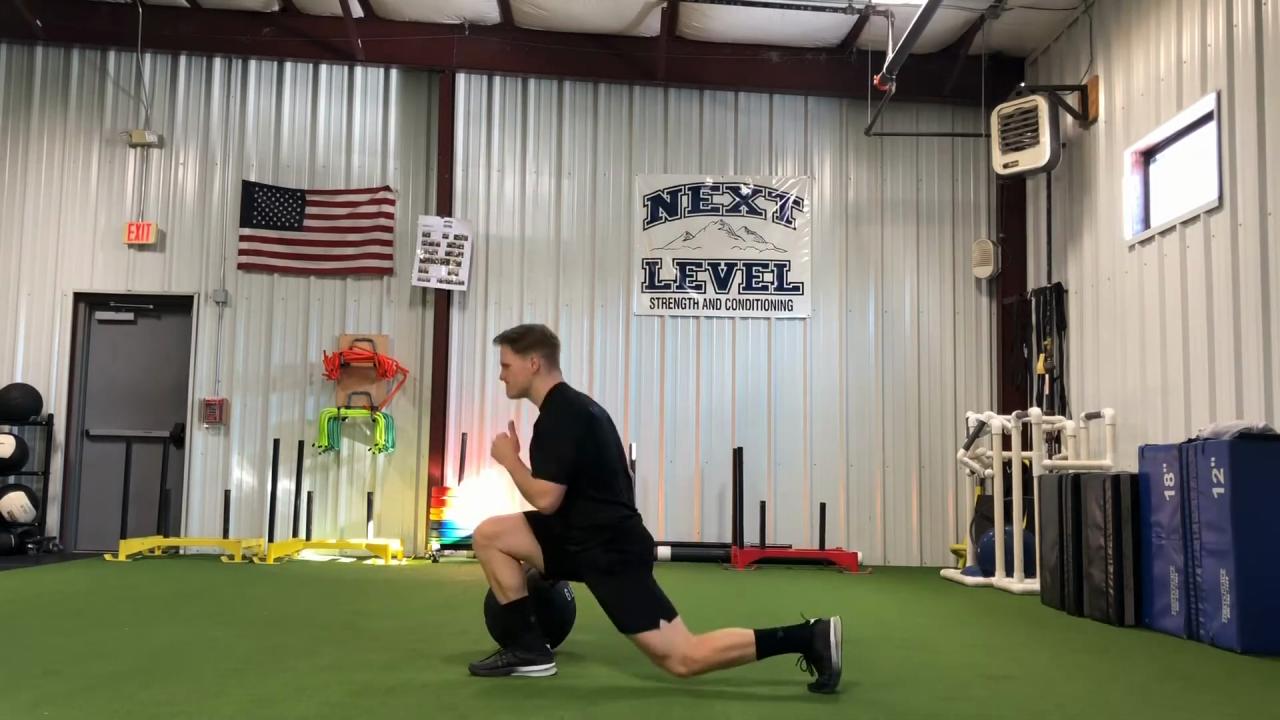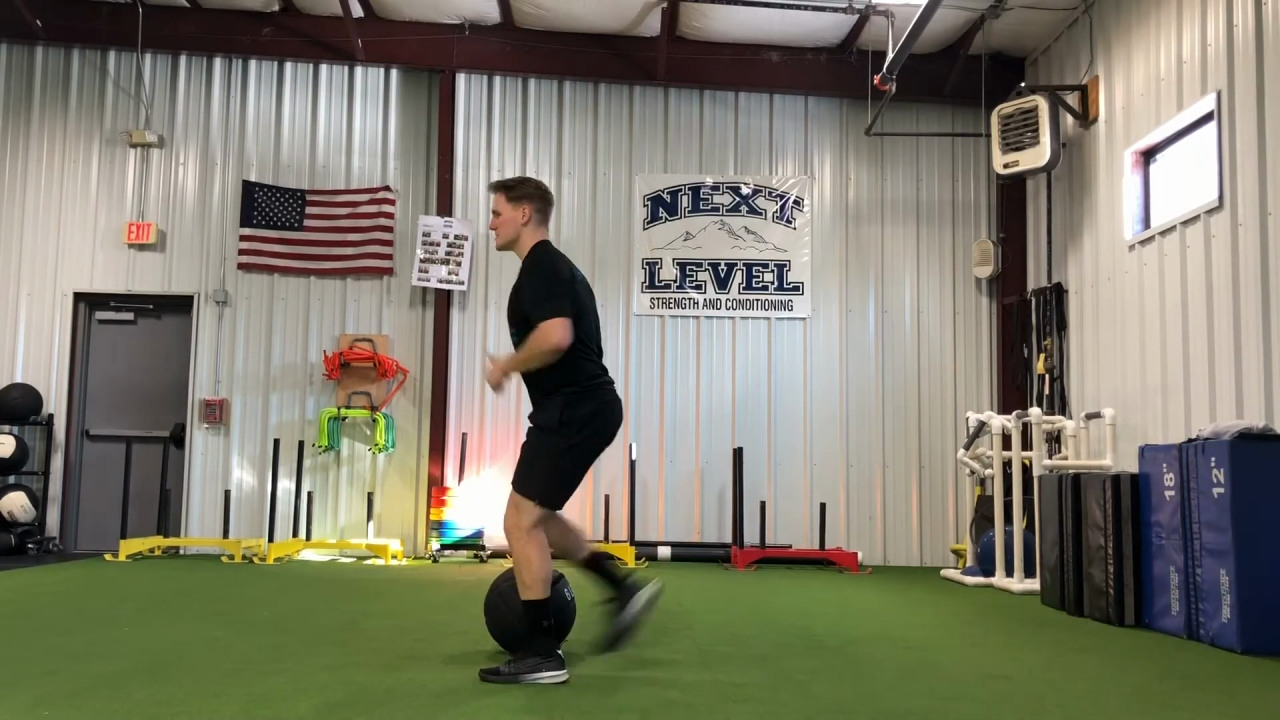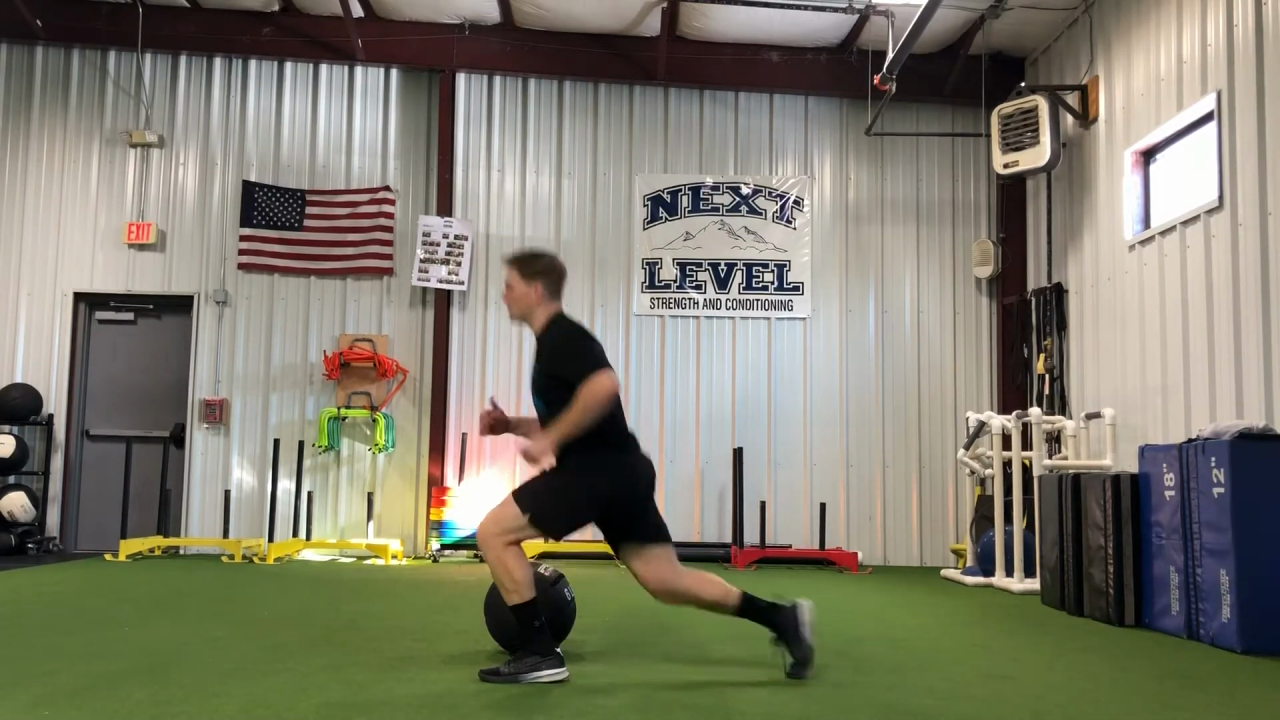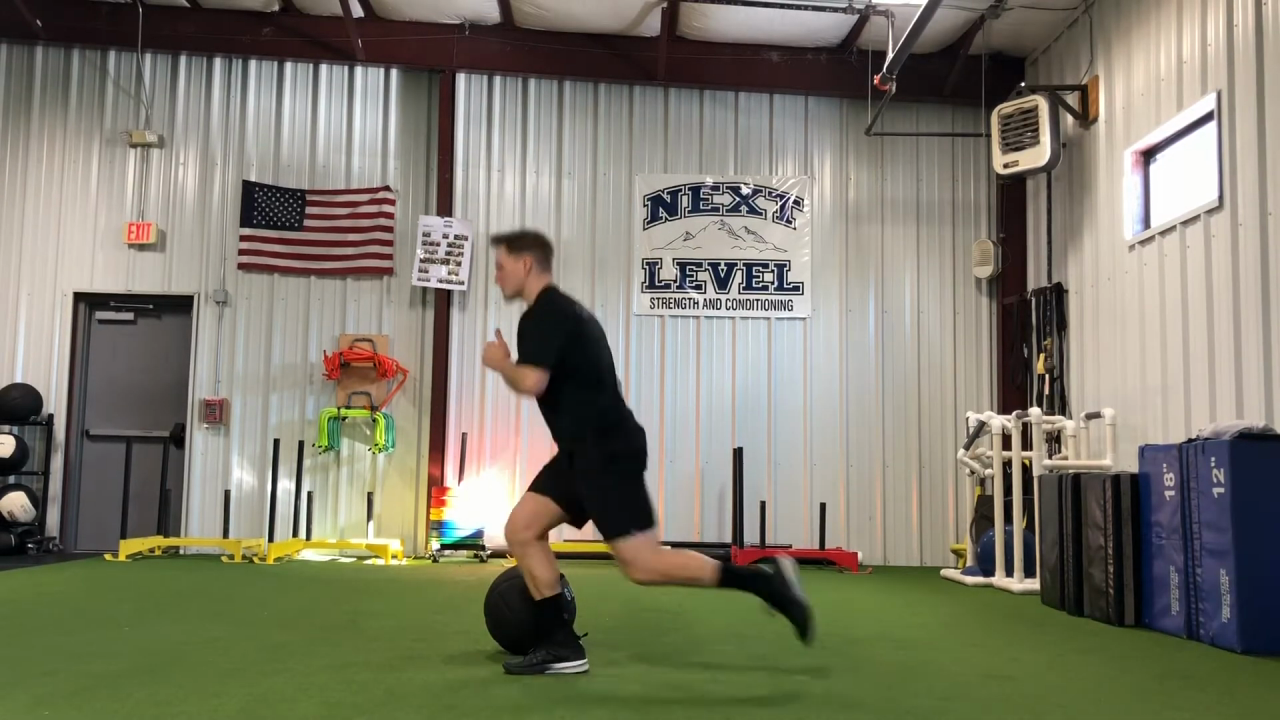
dt=0.4s
person 1, frame 1
left shoulder: (559, 418)
right shoulder: (576, 408)
left elbow: (546, 498)
right elbow: (620, 472)
left wrist: (508, 457)
left hip: (609, 547)
right hip: (586, 536)
left knee: (682, 657)
right knee: (488, 537)
left ankle: (809, 638)
right ankle: (528, 646)
person 1, frame 2
left shoulder: (540, 268)
right shoulder: (551, 267)
left elbow: (556, 337)
left wrist: (507, 365)
left hip: (571, 415)
right hip: (578, 413)
left knee: (521, 527)
right knee: (537, 521)
left ankle: (542, 653)
right ankle: (623, 589)
person 1, frame 3
left shoulder: (564, 341)
right shoulder: (560, 346)
left elbow: (605, 386)
left wrist: (550, 436)
right wrist: (515, 426)
left hip: (598, 475)
right hip: (614, 474)
left knee: (495, 533)
right knee: (668, 579)
left ankle: (537, 651)
right ankle: (782, 617)
person 1, frame 4
left shoulder: (542, 314)
right shoulder: (565, 311)
left elbow: (531, 382)
left wrist: (500, 362)
left hip: (604, 451)
right hip: (584, 448)
left knee: (643, 565)
right knee: (521, 527)
left ankle: (767, 580)
right ankle: (559, 644)
